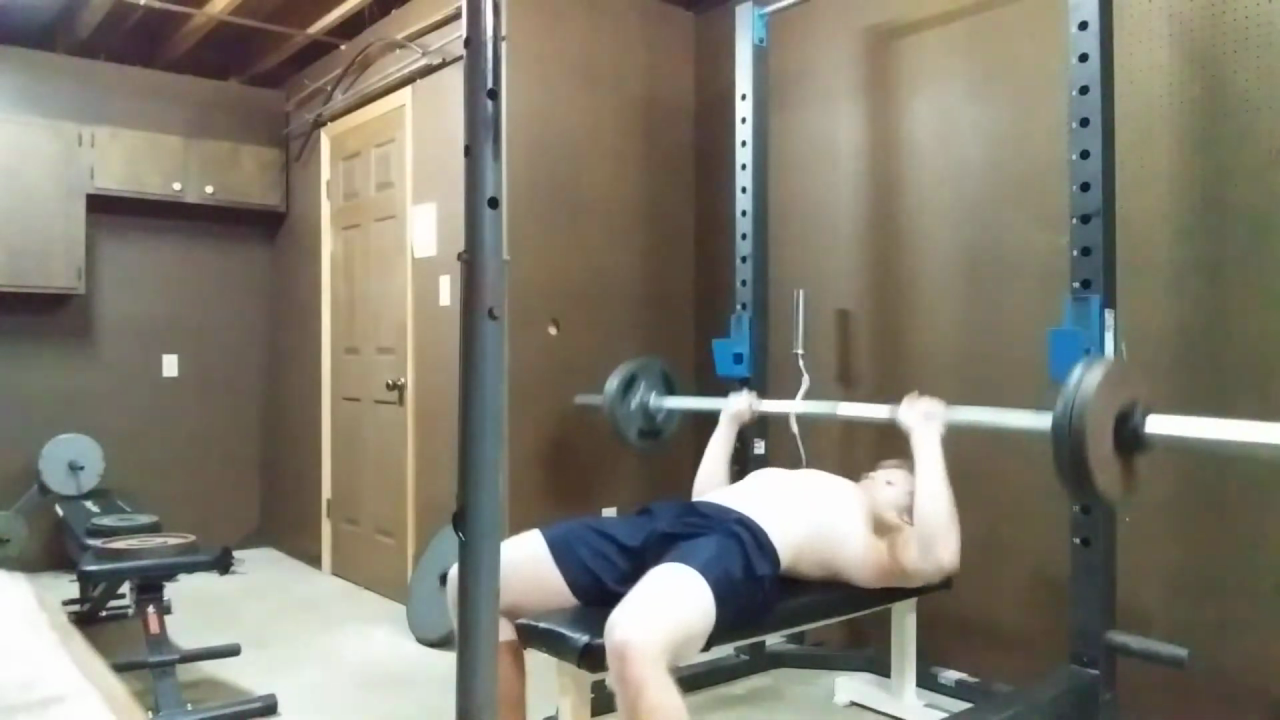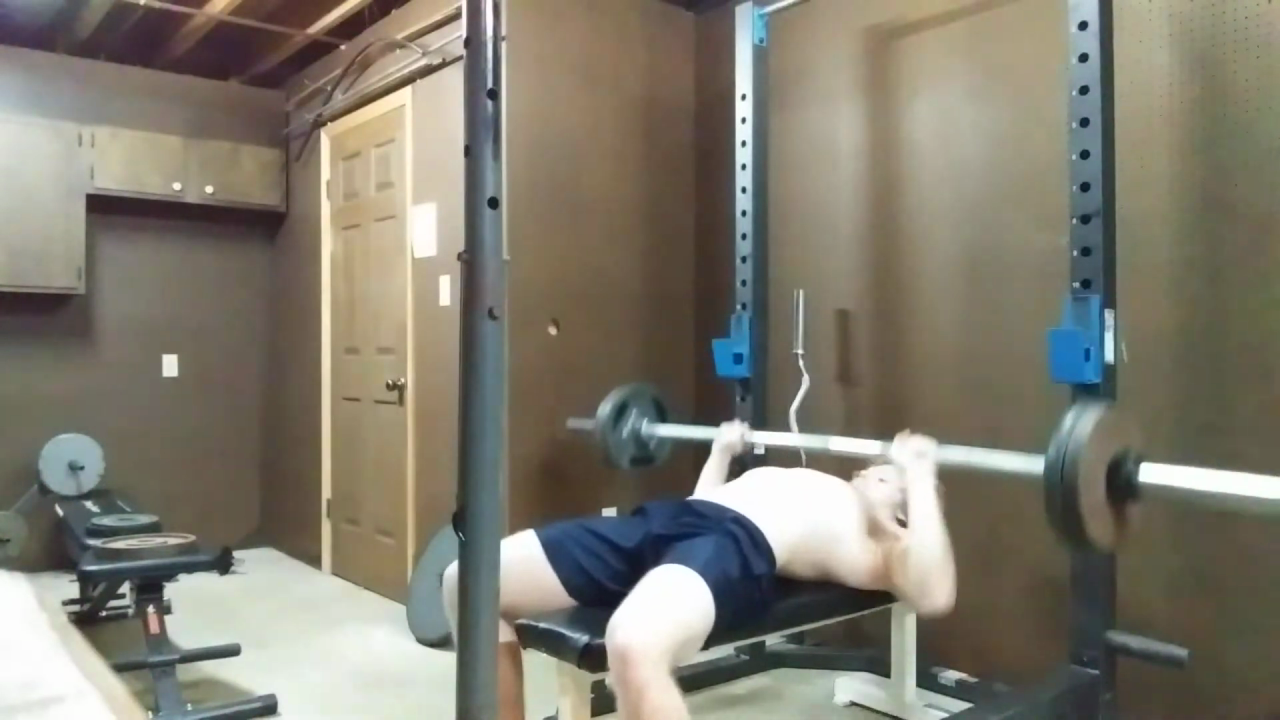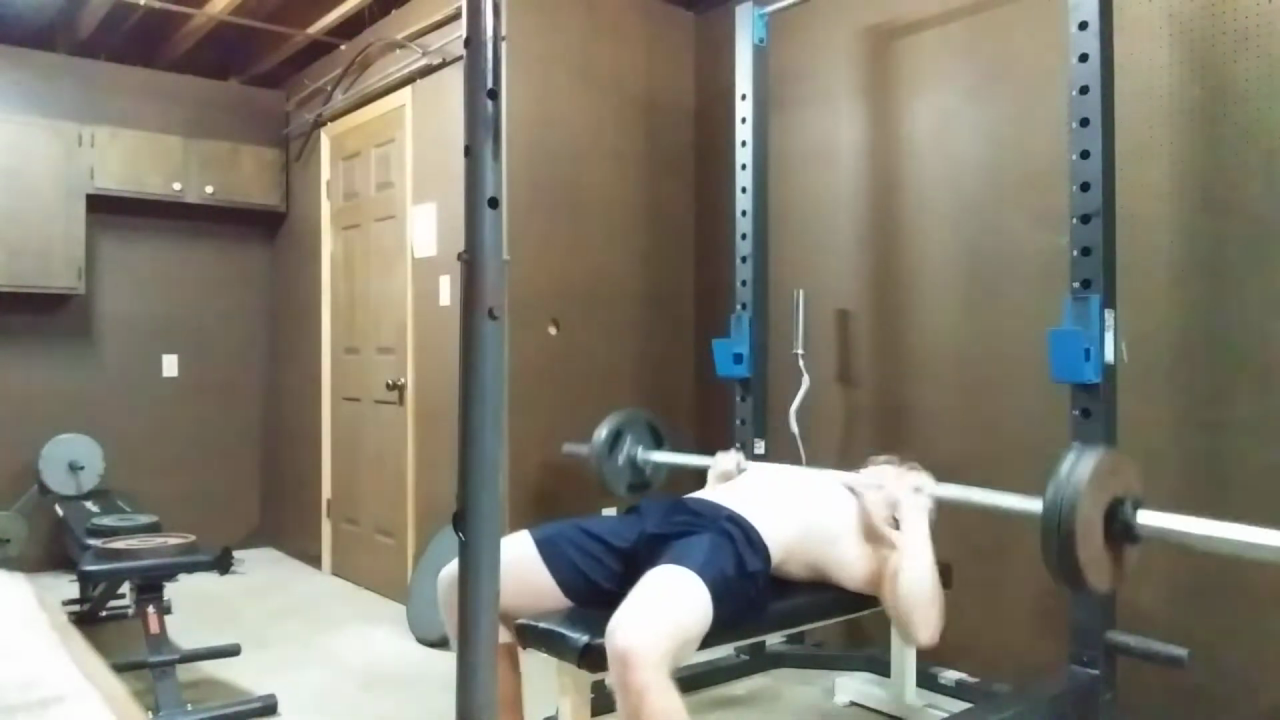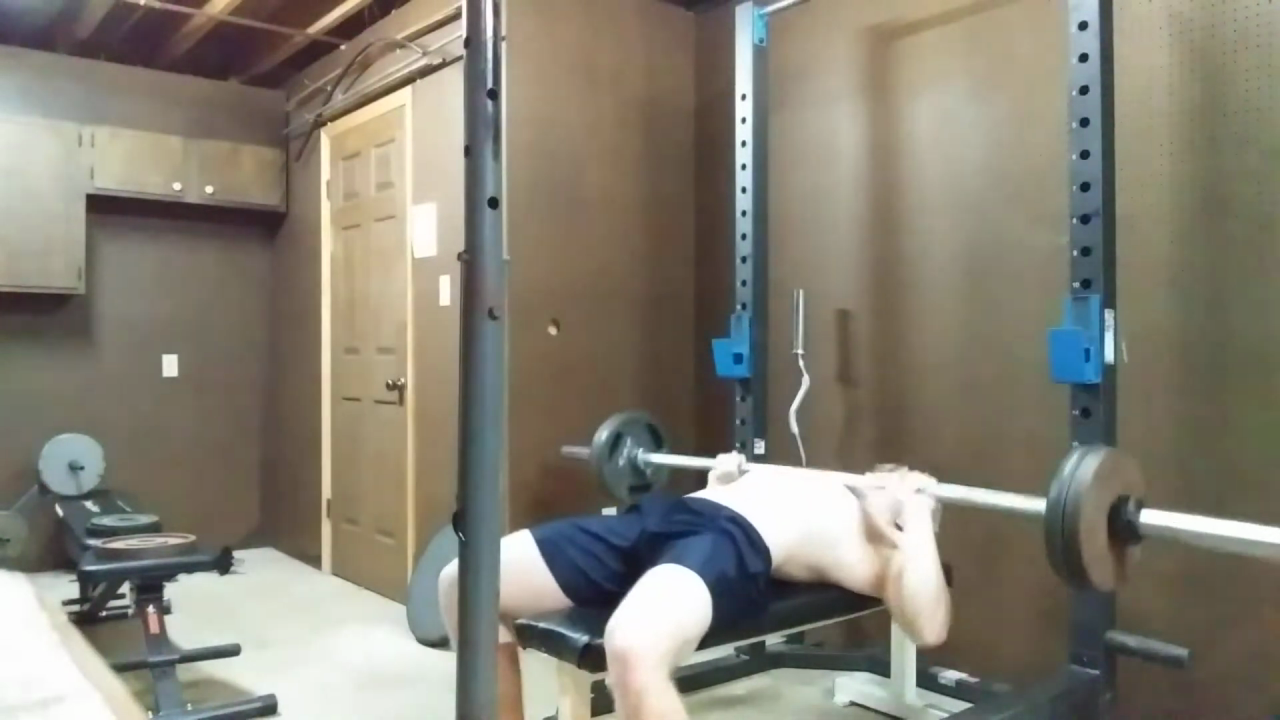
dt=0.1s
person 1, frame 1
left shoulder: (889, 552)
right shoulder: (818, 507)
left elbow: (938, 557)
left wrist: (926, 439)
right wrist: (729, 422)
right hip: (665, 520)
left knee: (633, 644)
person 1, frame 2
left shoulder: (886, 552)
right shoulder: (828, 502)
left elbow: (933, 596)
left wrist: (919, 475)
right wrist: (722, 451)
left knee: (635, 645)
right knee: (467, 580)
person 1, frame 3
left shoulder: (880, 557)
right shoulder: (820, 502)
left elbow: (922, 628)
left wrist: (914, 510)
right wrist: (717, 478)
left knee: (635, 647)
right knee: (464, 582)
person 1, frame 4
left shoulder: (882, 556)
left elbow: (928, 627)
left wrist: (918, 511)
right wrist: (718, 481)
left knee: (633, 647)
right knee: (464, 582)
